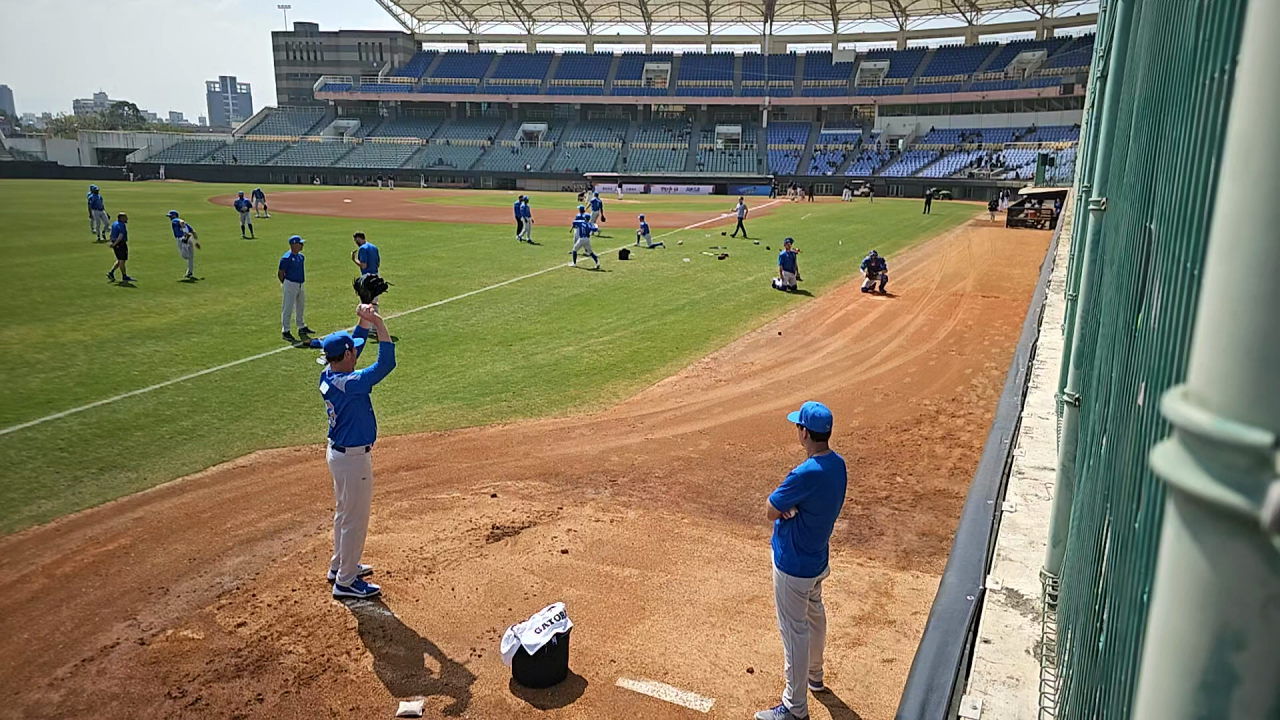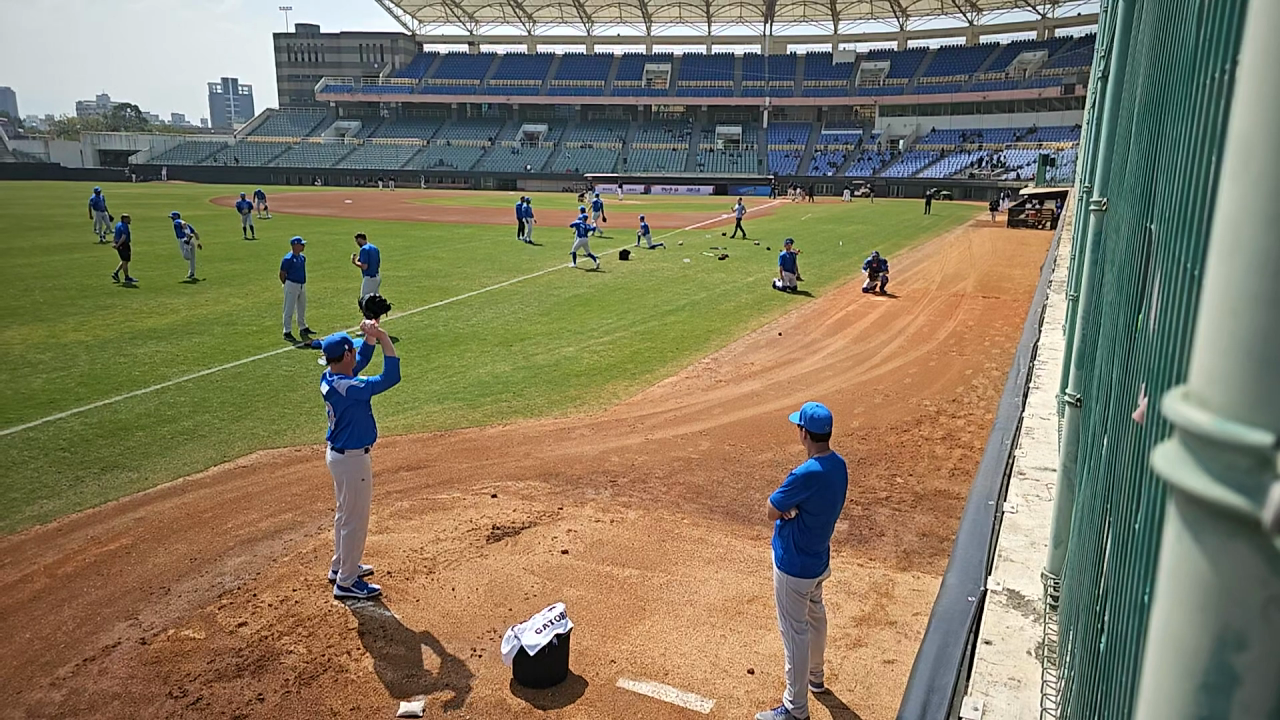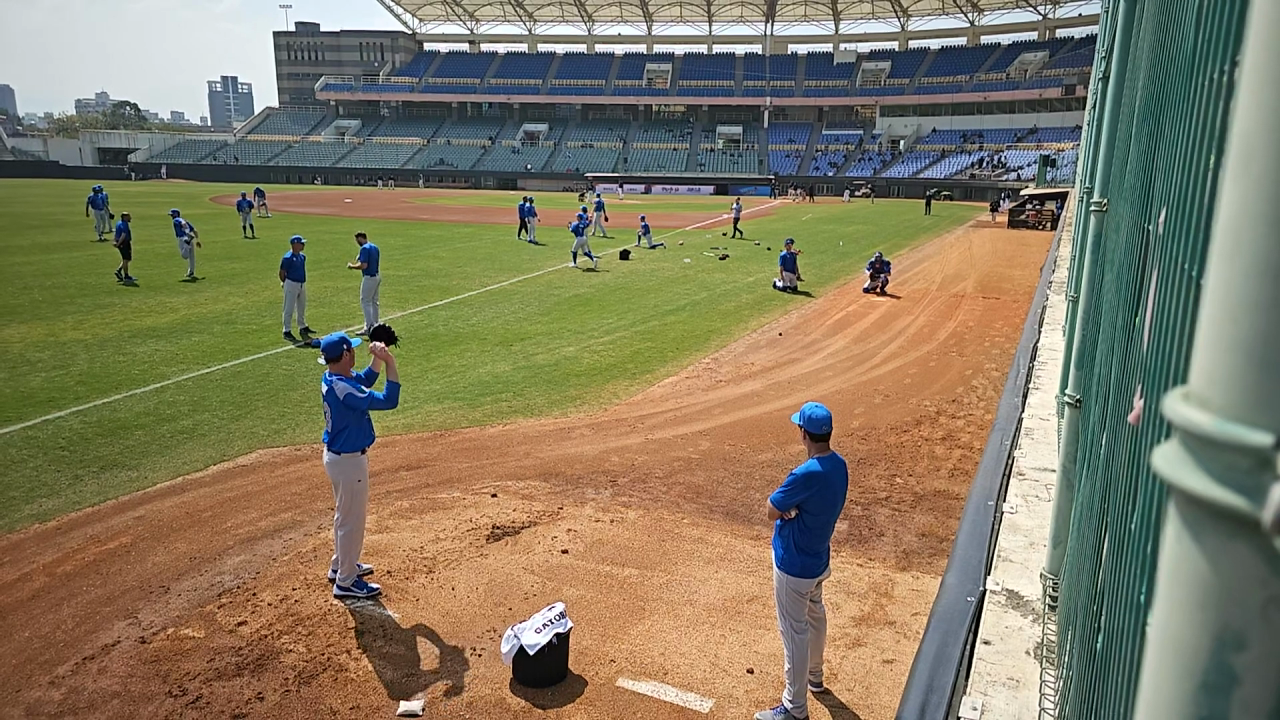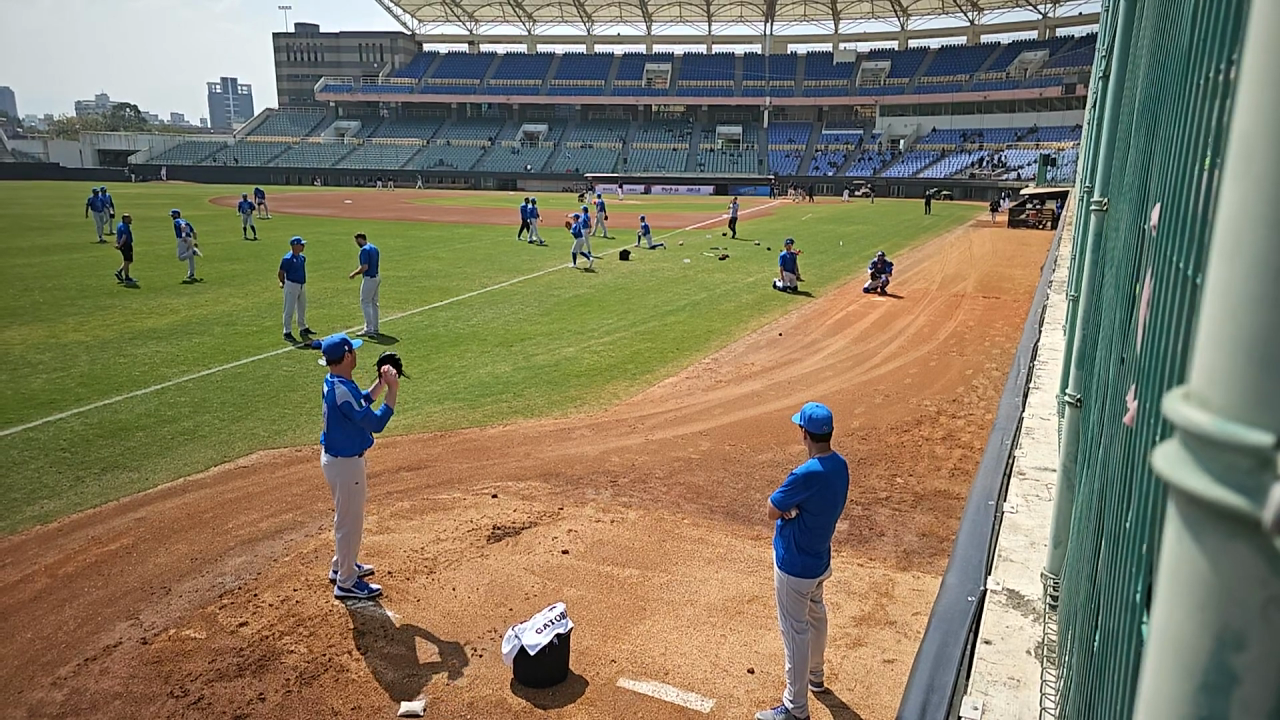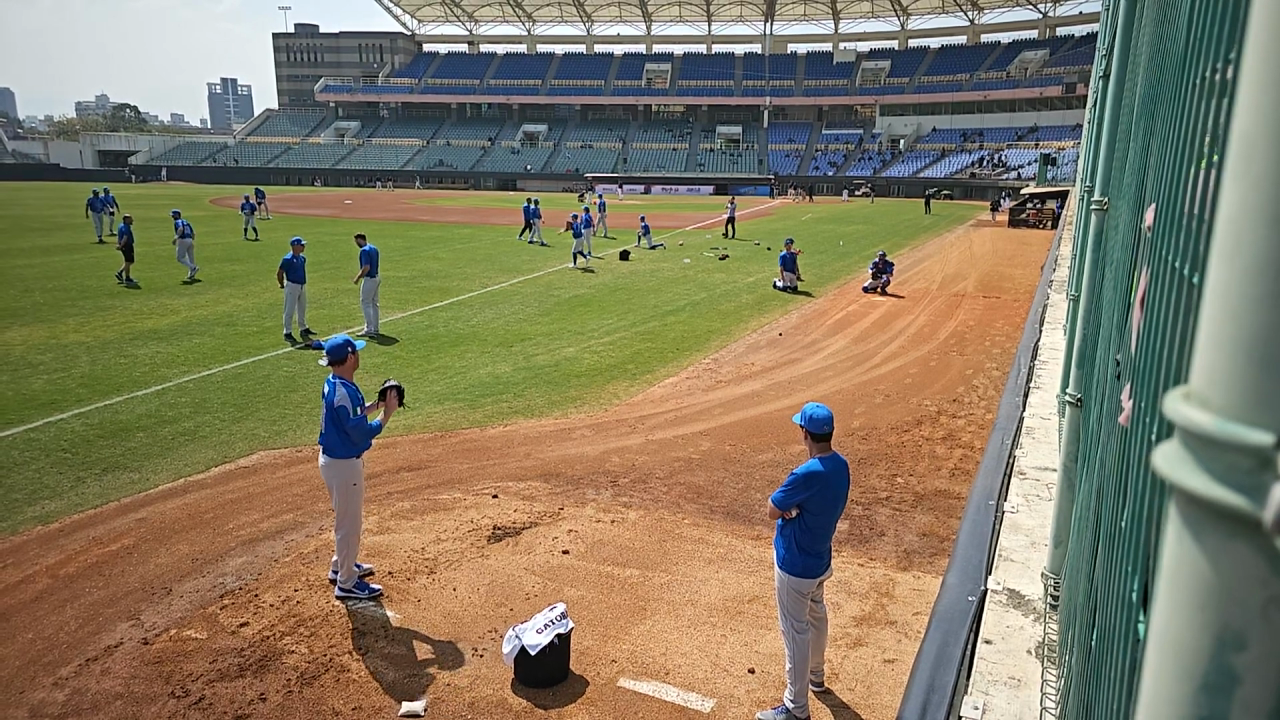
dt=1s
person 1, frame 1
left shoulder: (806, 473)
right shoulder: (838, 464)
left elbow: (771, 511)
left wrist: (784, 504)
right wrist: (791, 505)
left hip: (793, 565)
right hip: (818, 559)
left knee: (794, 631)
right knee: (814, 616)
right ankle: (814, 675)
person 1, frame 2
left shoulder: (806, 474)
right shoulder: (839, 465)
left elbow: (771, 512)
left wrist: (785, 505)
right wrist: (791, 505)
left hip: (794, 565)
right hip: (818, 559)
left knee: (795, 632)
right knee: (815, 616)
right ankle: (815, 676)
person 1, frame 3
left shoulder: (806, 474)
right shoulder: (839, 465)
left elbow: (772, 511)
left wrist: (785, 505)
right wrist: (791, 506)
left hip: (794, 565)
right hip: (818, 558)
left knee: (795, 632)
right knee: (815, 616)
right ankle: (814, 675)
person 1, frame 4
left shoulder: (807, 474)
right shoulder: (840, 466)
left elbow: (772, 511)
left wrist: (786, 503)
right wrist: (792, 505)
left hip: (795, 565)
right hip: (819, 559)
left knee: (795, 631)
right knee: (815, 616)
right ankle: (815, 675)
person 1, frame 5
left shoulder: (807, 474)
right shoulder: (841, 466)
left elbow: (772, 511)
left wrist: (787, 504)
right wrist: (793, 506)
left hip: (795, 565)
right hip: (820, 559)
left knee: (796, 632)
right knee: (816, 616)
right ankle: (816, 675)
person 2, frame 1
left shoulder: (328, 376)
right shoulder: (349, 384)
left elbow: (354, 343)
right elbow: (386, 363)
left wrist: (365, 320)
right wrist: (378, 323)
left hip: (338, 451)
right hip: (353, 458)
left knee: (345, 512)
right knee: (355, 519)
left ankle: (340, 565)
right ankle: (345, 581)
person 2, frame 2
left shoulder: (330, 378)
right shoulder: (347, 387)
left elbow: (362, 359)
right elbow: (391, 377)
left wrist: (370, 335)
right wrist: (383, 337)
left hip: (338, 453)
right hip: (352, 459)
left knee: (345, 513)
right knee: (355, 519)
left ankle: (341, 566)
right ankle: (346, 582)
person 2, frame 3
left shoulder: (333, 378)
right shoulder: (342, 389)
left elbow: (365, 381)
right elbow: (389, 401)
left wrist: (378, 358)
right wrist: (390, 362)
left hip: (338, 454)
right hip: (348, 460)
left knee: (346, 514)
right knee: (352, 519)
left ankle: (341, 565)
right ankle: (345, 581)
person 2, frame 4
left shoulder: (334, 382)
right shoulder: (342, 391)
left elbow: (361, 402)
right elbow: (376, 423)
left wrist: (381, 382)
right wrist: (393, 390)
left hip: (337, 456)
right hip: (346, 462)
left knee: (347, 516)
right knee: (350, 521)
left ankle: (342, 566)
right ankle: (346, 582)
person 2, frame 5
left shoulder: (334, 383)
right shoulder: (344, 392)
right elbow: (361, 435)
left wrist: (378, 404)
right wrist: (388, 412)
left hip: (334, 458)
right hip: (343, 464)
left knee: (347, 518)
right knee: (349, 522)
left ankle: (342, 566)
right ankle: (347, 583)
